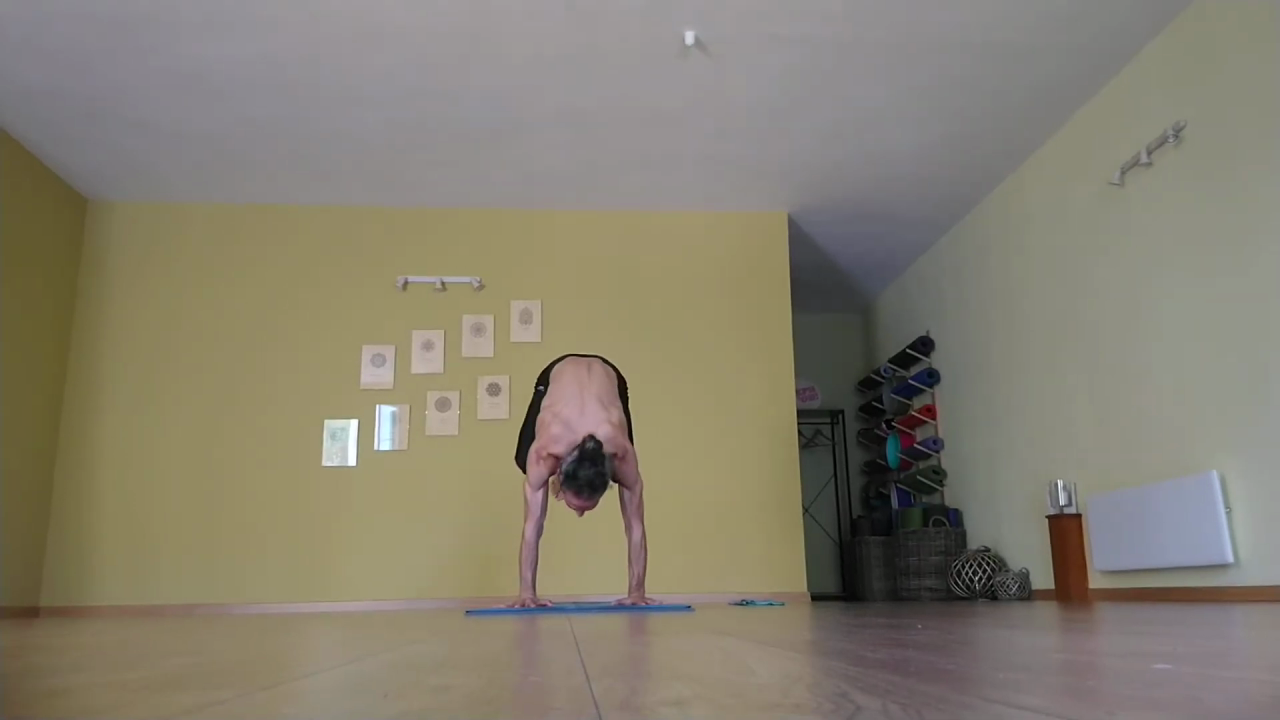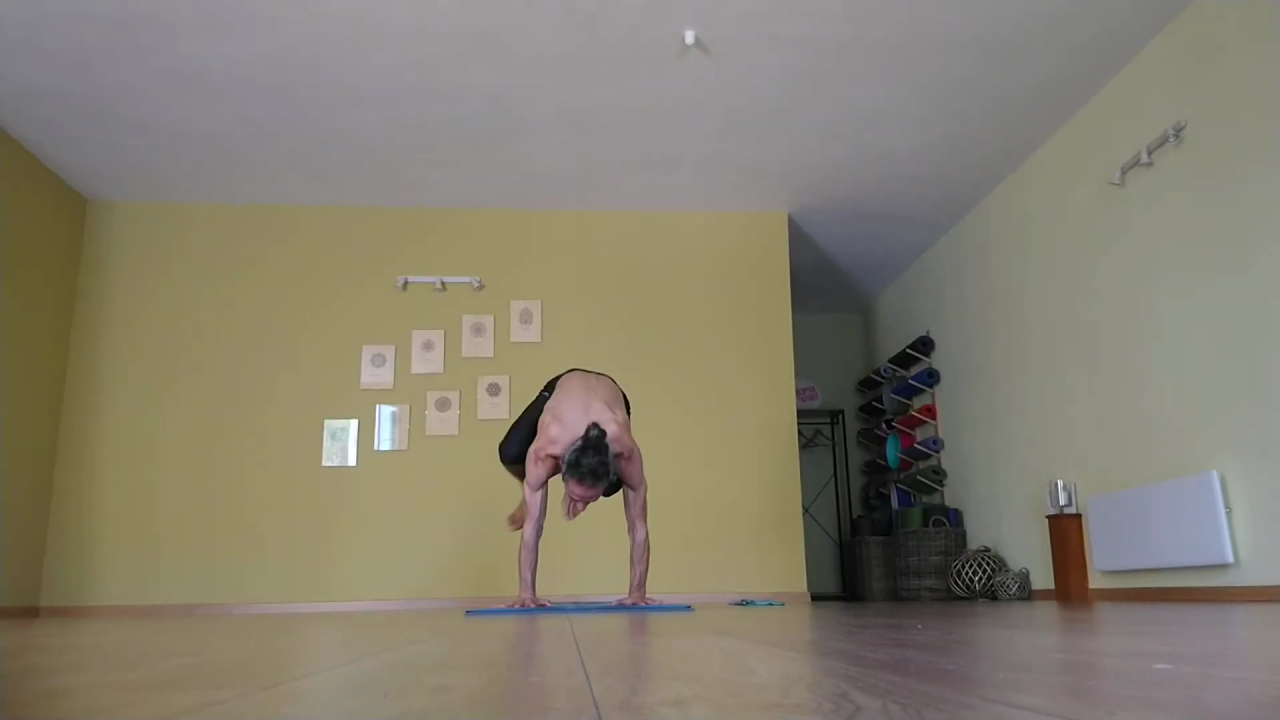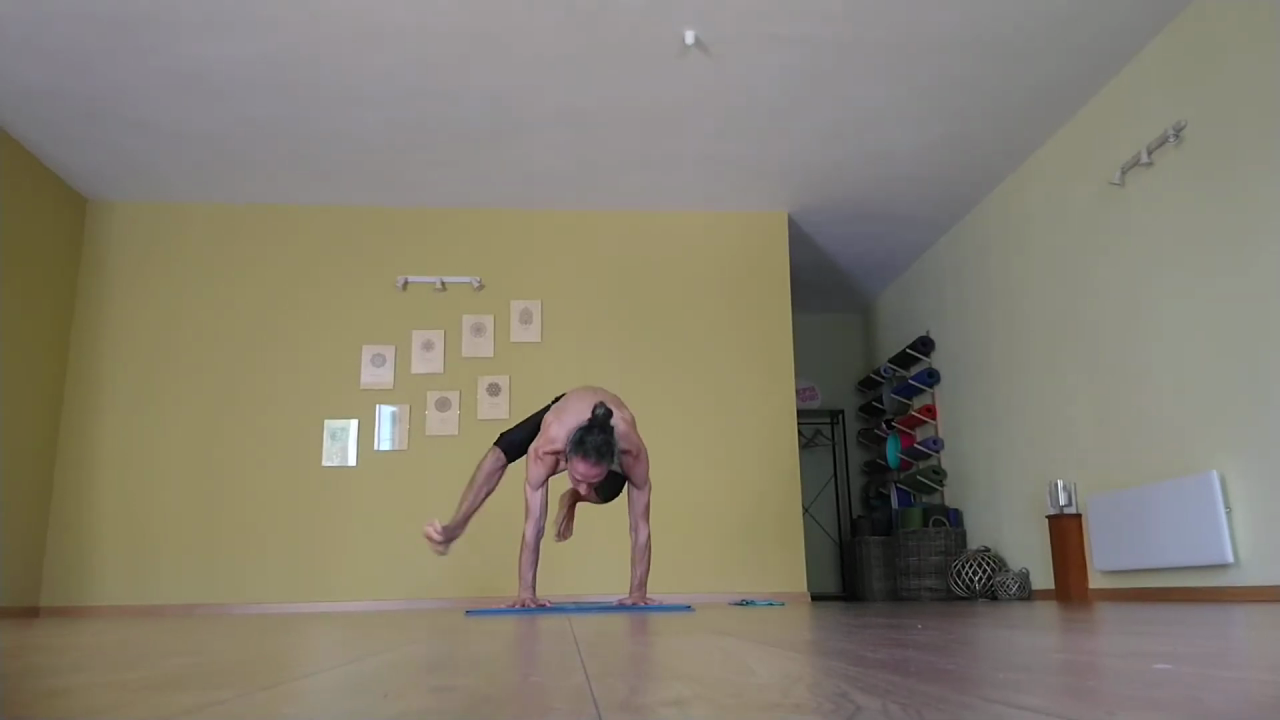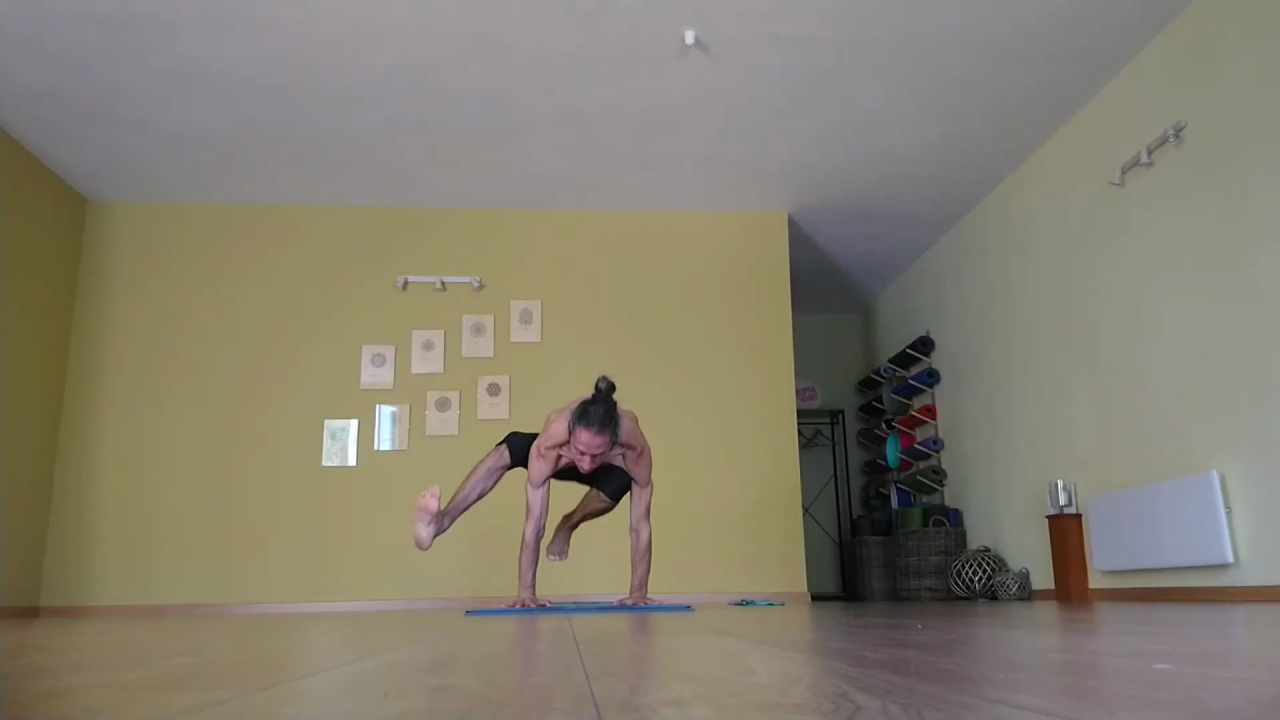
dt=0.2s
person 1, frame 1
left shoulder: (621, 454)
right shoulder: (544, 452)
left elbow: (634, 525)
right elbow: (533, 524)
left wrist: (637, 591)
right wrist: (526, 592)
left hip: (607, 374)
right hip: (557, 373)
left knee: (621, 476)
right knee: (525, 463)
person 1, frame 2
left shoulder: (624, 454)
right shoulder: (545, 452)
left elbow: (638, 526)
right elbow: (532, 525)
left wrist: (637, 591)
right wrist: (526, 591)
left hip: (608, 388)
right hip: (560, 386)
left knee: (619, 484)
right knee: (510, 455)
right ankle: (532, 493)
person 1, frame 3
left shoulder: (631, 451)
right shoulder: (545, 448)
left elbow: (640, 526)
right elbow: (534, 524)
left wrist: (638, 592)
right wrist: (526, 591)
left knee: (607, 490)
right knee: (501, 453)
left ankle: (571, 499)
right ankle: (454, 528)
person 1, frame 4
left shoulder: (634, 447)
right shoulder: (551, 441)
left elbow: (641, 526)
right elbow: (534, 522)
left wrist: (638, 592)
right wrist: (525, 591)
left hip: (608, 471)
right hip: (564, 461)
left knee: (614, 489)
right knee: (507, 451)
left ankle: (568, 524)
right ankle: (441, 523)
